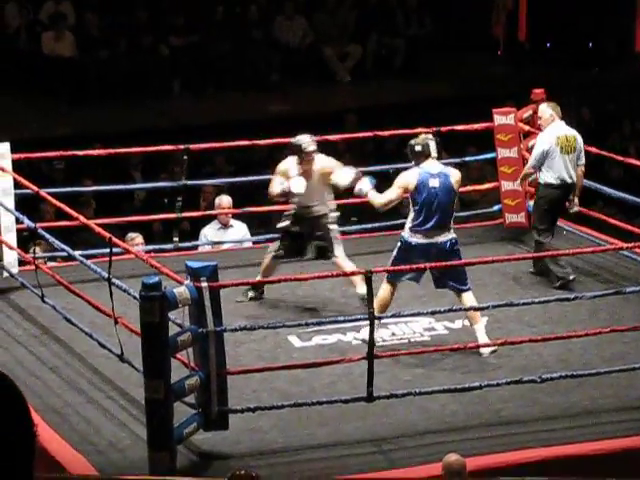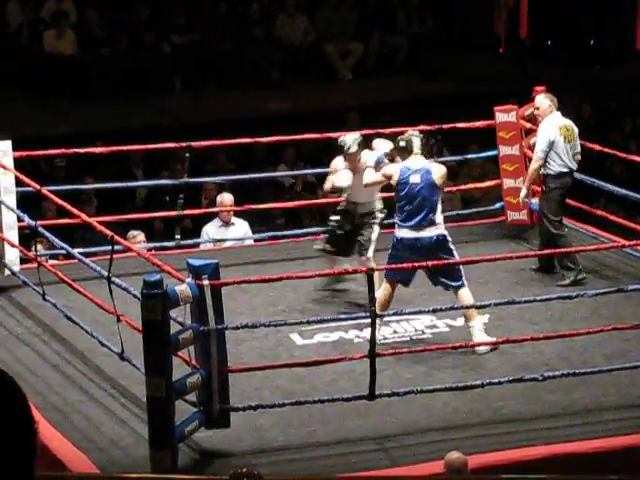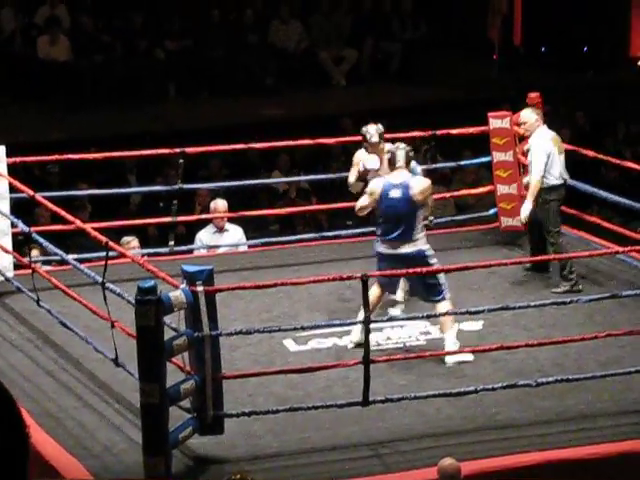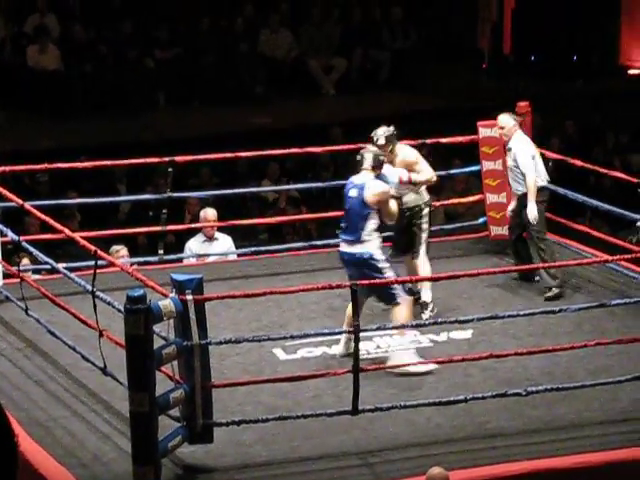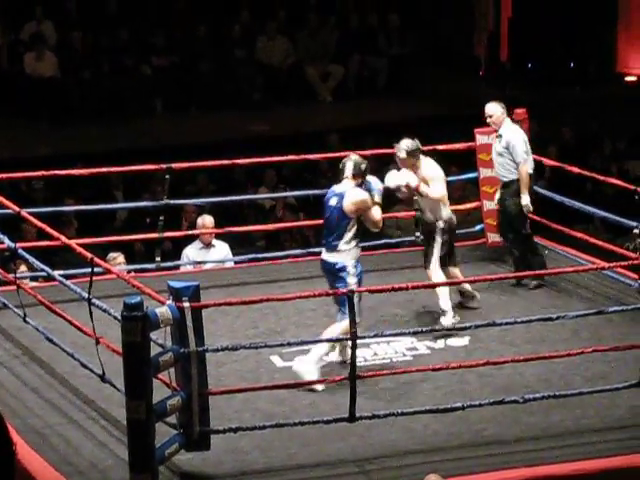
dt=0.2s
person 1, frame 1
left shoulder: (409, 177)
right shoulder: (455, 175)
left elbow: (382, 203)
left wrist: (366, 189)
left hip: (414, 242)
right hip: (444, 243)
left knee: (390, 281)
right knee: (463, 290)
right ankle: (483, 340)
person 1, frame 2
left shoulder: (394, 170)
right shoulder: (439, 170)
left elbow: (366, 181)
left hip: (404, 238)
right hip: (434, 238)
left knee: (389, 281)
right knee: (459, 285)
right ankle: (479, 336)
person 1, frame 3
left shoulder: (377, 185)
right shoulder: (422, 184)
left elbow: (360, 209)
left hip: (386, 251)
right hip: (415, 252)
left knee: (379, 285)
right knee: (441, 297)
left ankle: (358, 331)
right ankle: (451, 349)
person 1, frame 4
left shoulder: (350, 182)
right shoulder: (379, 188)
right elbow: (391, 217)
right wrist: (391, 194)
left hip: (347, 251)
right hip: (367, 254)
left knee: (359, 296)
right knee: (401, 300)
left ankle: (345, 343)
right ankle: (403, 355)
person 1, frame 5
left shoulder: (333, 191)
right shoulder: (360, 195)
right elbow: (376, 224)
right wrist: (376, 198)
left hip: (329, 258)
right hip: (345, 263)
left knee: (345, 307)
right knee: (348, 320)
left ankle: (343, 351)
right ankle: (310, 362)
person 2, frame 1
left shoulder: (546, 137)
right shoulder: (575, 136)
left elbow: (530, 168)
right elbow: (580, 170)
left wrist: (522, 178)
right wrist: (575, 195)
left hip: (548, 190)
right hip: (566, 189)
left knee: (541, 234)
right knee: (547, 230)
left ankle: (562, 273)
right ankle: (540, 267)
person 2, frame 2
left shoulder: (547, 127)
right shoulder: (570, 125)
left elbow: (537, 163)
right elbow: (577, 156)
left wrist: (526, 187)
left hip: (554, 180)
right hip: (567, 177)
left knee: (554, 226)
right knee: (546, 221)
left ankle: (574, 270)
right ankle: (546, 263)
person 2, frame 3
left shoulder: (538, 141)
right shoulder: (552, 137)
left elbow: (537, 175)
left wrist: (528, 202)
right wrist: (529, 179)
left hip: (549, 193)
right hip: (556, 188)
left knee: (553, 235)
right knee: (532, 222)
left ankle: (571, 281)
right ankle: (539, 263)
person 2, frame 4
left shoulder: (520, 145)
right shoulder: (516, 144)
left elbow: (531, 176)
left wrist: (531, 204)
right wrist: (514, 201)
left hip: (534, 196)
right hip: (525, 196)
left knee: (539, 239)
right knee: (515, 233)
left ankle: (554, 284)
right ankle: (527, 273)
person 2, frame 5
left shoulder: (513, 133)
right shoulder: (500, 134)
left elbow: (523, 165)
left wrist: (525, 194)
right wrist: (500, 190)
left hip: (517, 186)
right hip: (508, 186)
left knee: (521, 231)
right knee: (506, 231)
left ankle: (538, 271)
right ankle: (522, 271)
person 3, frame 1
left shoulder: (325, 163)
right shoulder: (287, 166)
left elbow: (344, 179)
right elbow: (274, 193)
left wrist: (353, 176)
right wrist: (286, 190)
left hip: (322, 216)
right hip: (299, 213)
left knee: (338, 258)
right knee: (275, 254)
left ankle: (364, 294)
right ankle: (256, 289)
person 3, frame 2
left shoulder: (372, 158)
right shoulder: (338, 163)
right elbow: (327, 189)
right wrist: (334, 186)
left hip: (370, 213)
right hip: (349, 209)
left knee: (365, 258)
right knee: (331, 247)
right ankle: (337, 274)
person 3, frame 3
right shoulder: (360, 156)
left elbow: (415, 173)
right elbow: (353, 187)
right wrist: (361, 173)
left ankle: (399, 299)
right ankle: (401, 288)
person 3, frame 4
left shoulder: (408, 154)
left elbow: (431, 176)
left hip: (419, 207)
right hip: (403, 208)
left knee: (419, 255)
right knee: (404, 252)
left ankle: (427, 303)
right ankle: (414, 289)
person 3, frame 5
left shoulder: (428, 169)
right shoulder: (409, 169)
left elbow: (440, 197)
right elbow: (406, 193)
left wrist: (416, 187)
right wrist: (399, 186)
left hip: (440, 222)
right hip: (430, 221)
left knee: (433, 267)
right knee: (446, 263)
left ankle: (448, 314)
right ankle: (468, 294)
